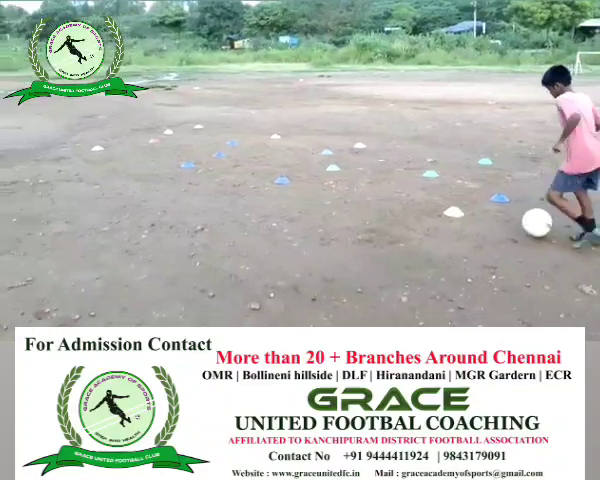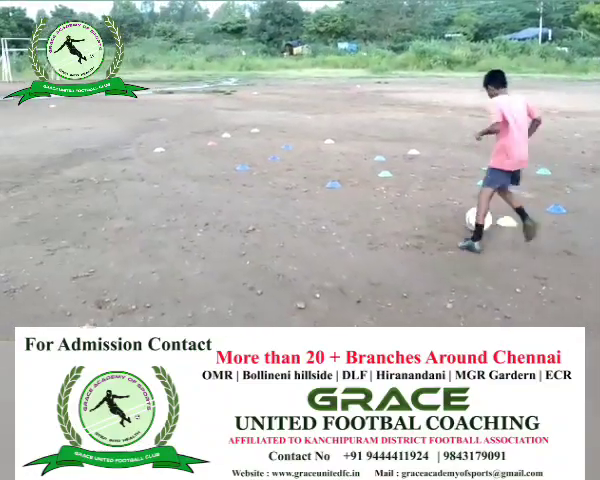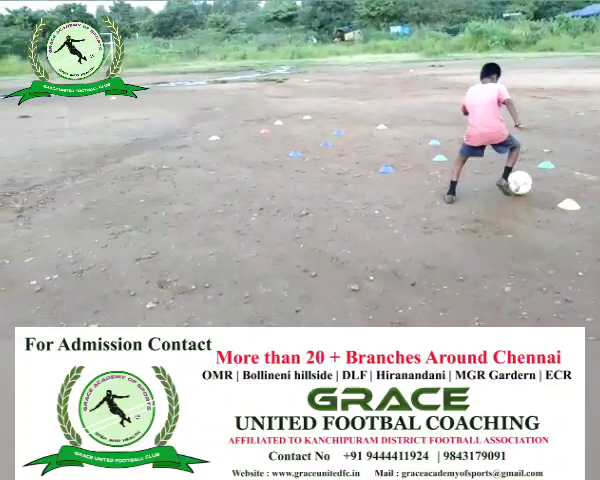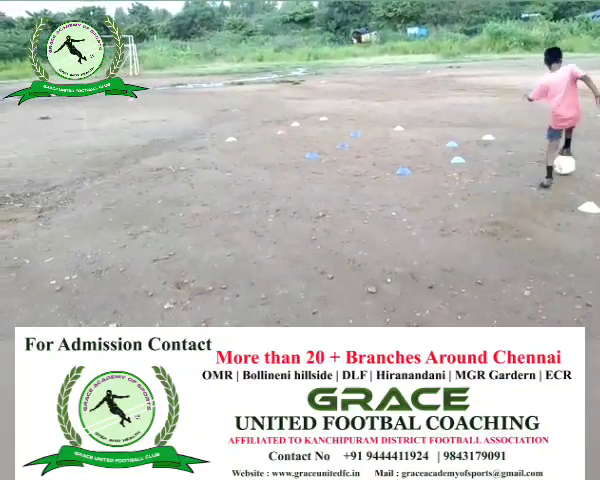
dt=0.7s
person 1, frame 1
left shoulder: (563, 100)
right shoulder: (584, 98)
left elbow: (575, 117)
left wrist: (561, 141)
left hip: (579, 159)
left knee: (553, 196)
right knee: (580, 192)
person 1, frame 2
left shoulder: (496, 103)
right shoulder: (521, 100)
left elbow: (497, 126)
right elbow: (537, 120)
left wrist: (482, 132)
left hip: (504, 158)
right hip: (521, 157)
left knee: (485, 195)
right knee: (503, 190)
left ankle: (476, 240)
right ankle: (527, 220)
person 1, frame 3
left shoulder: (472, 90)
right shoulder: (499, 88)
left elbow: (465, 111)
right elbow: (508, 102)
right wrist: (516, 121)
left hip: (474, 134)
right hip: (497, 132)
left knee: (460, 160)
right knee: (515, 147)
left ankle: (451, 193)
right ankle: (504, 179)
person 1, frame 4
left shoulder: (544, 81)
right shoulder: (570, 69)
left elbow: (531, 98)
right elbow: (584, 77)
left wrist: (527, 95)
left hip: (558, 119)
right hip: (574, 116)
left knee: (552, 146)
right knee: (569, 126)
left ankle: (548, 177)
right ankle: (566, 148)
